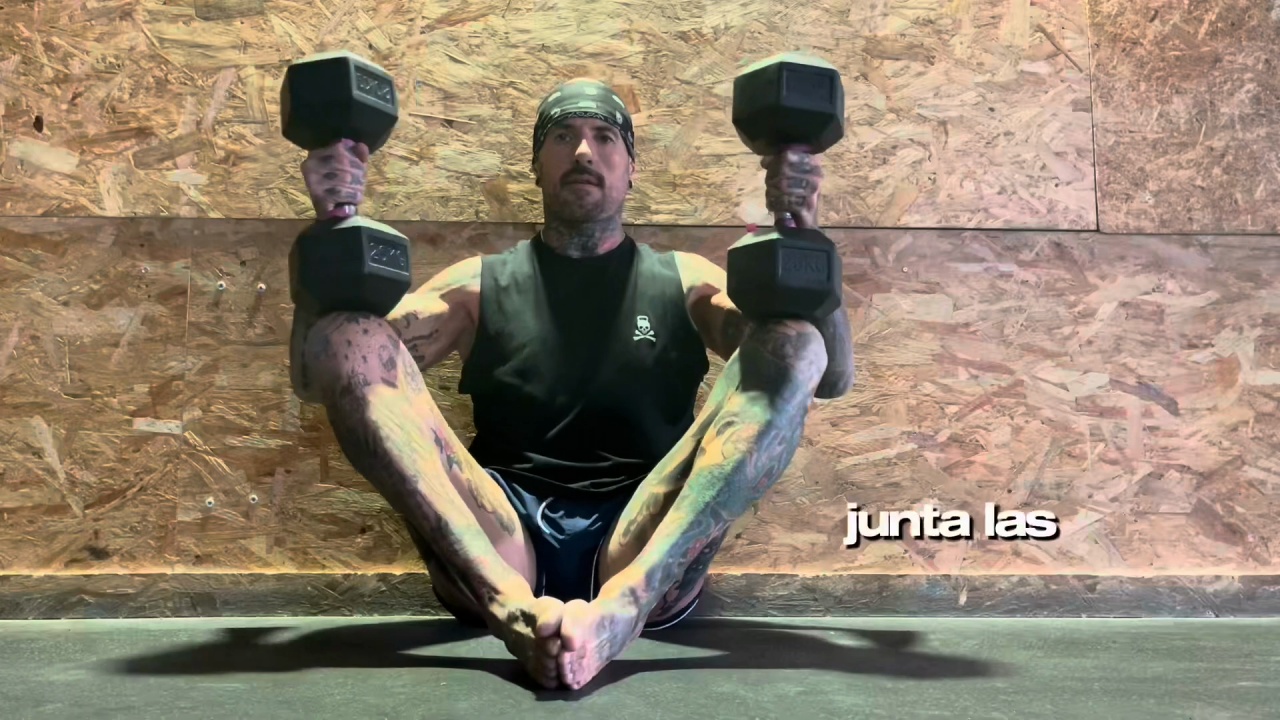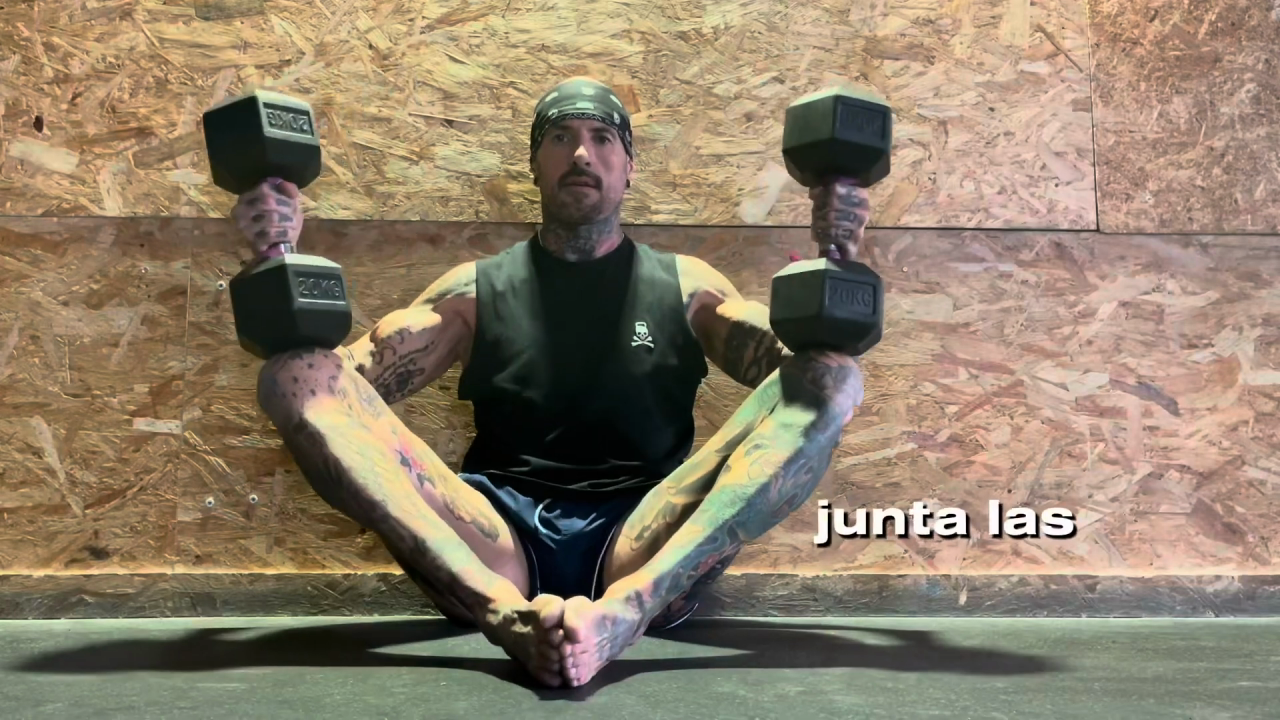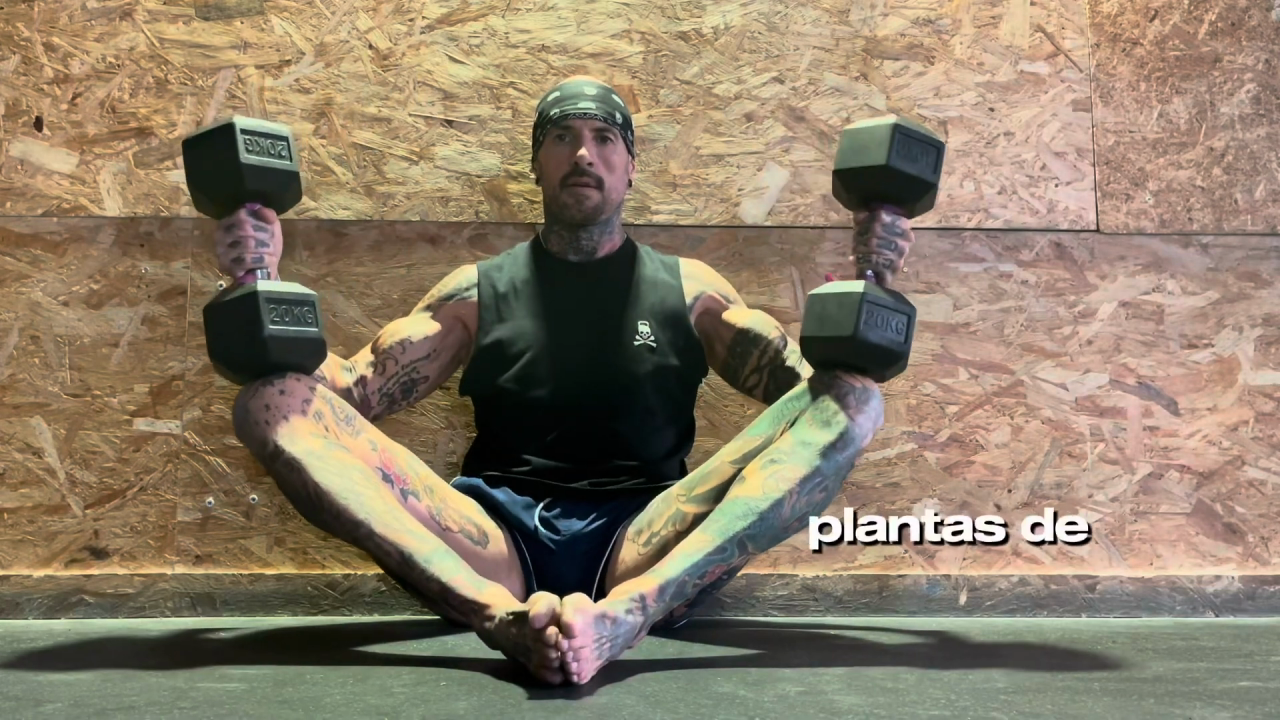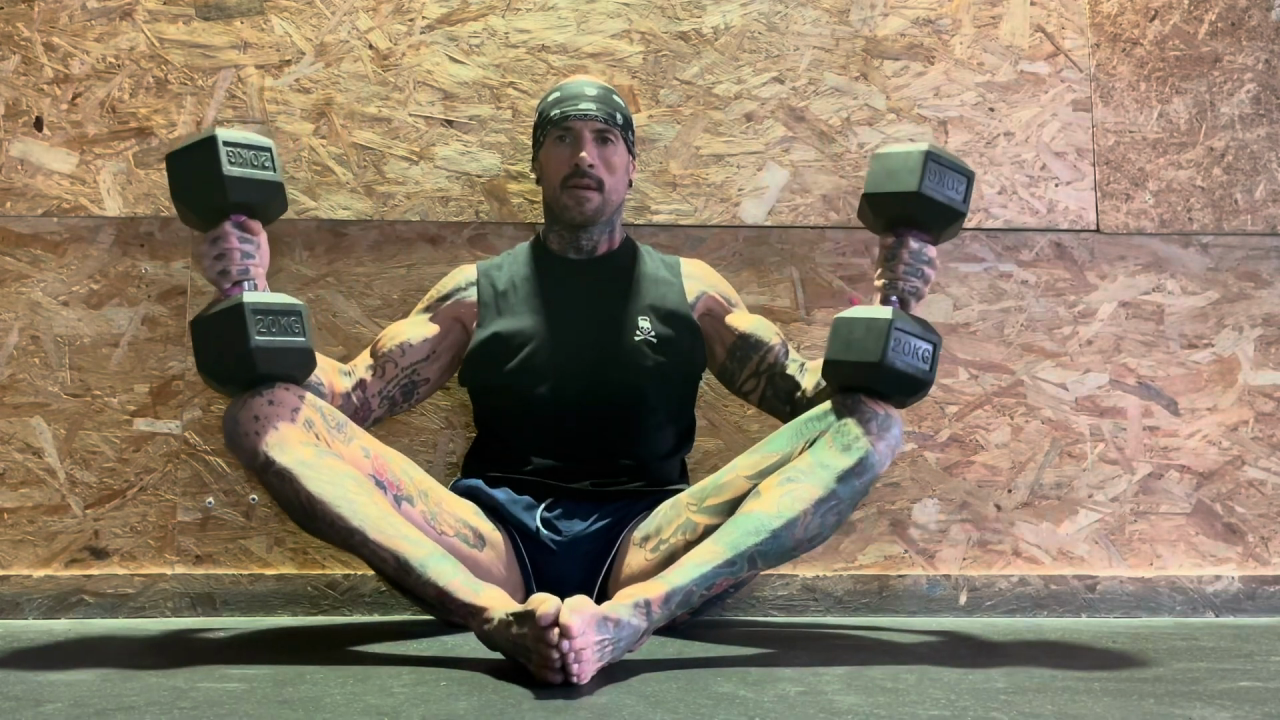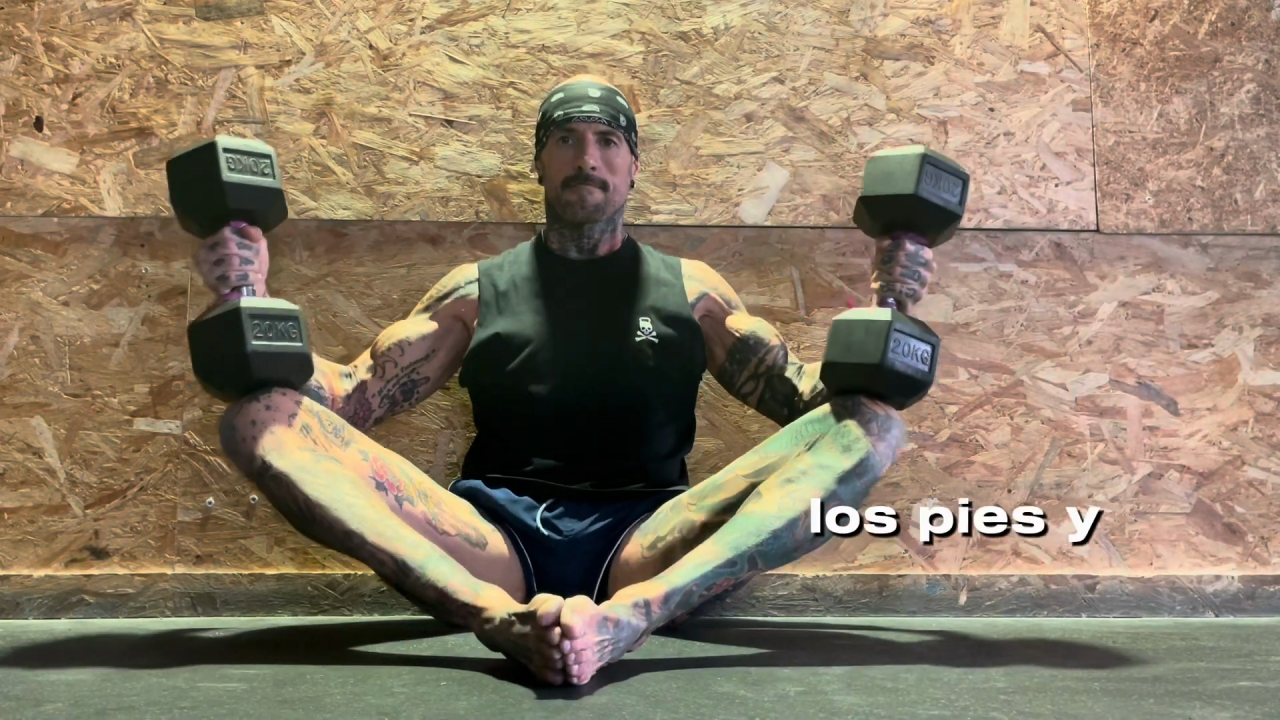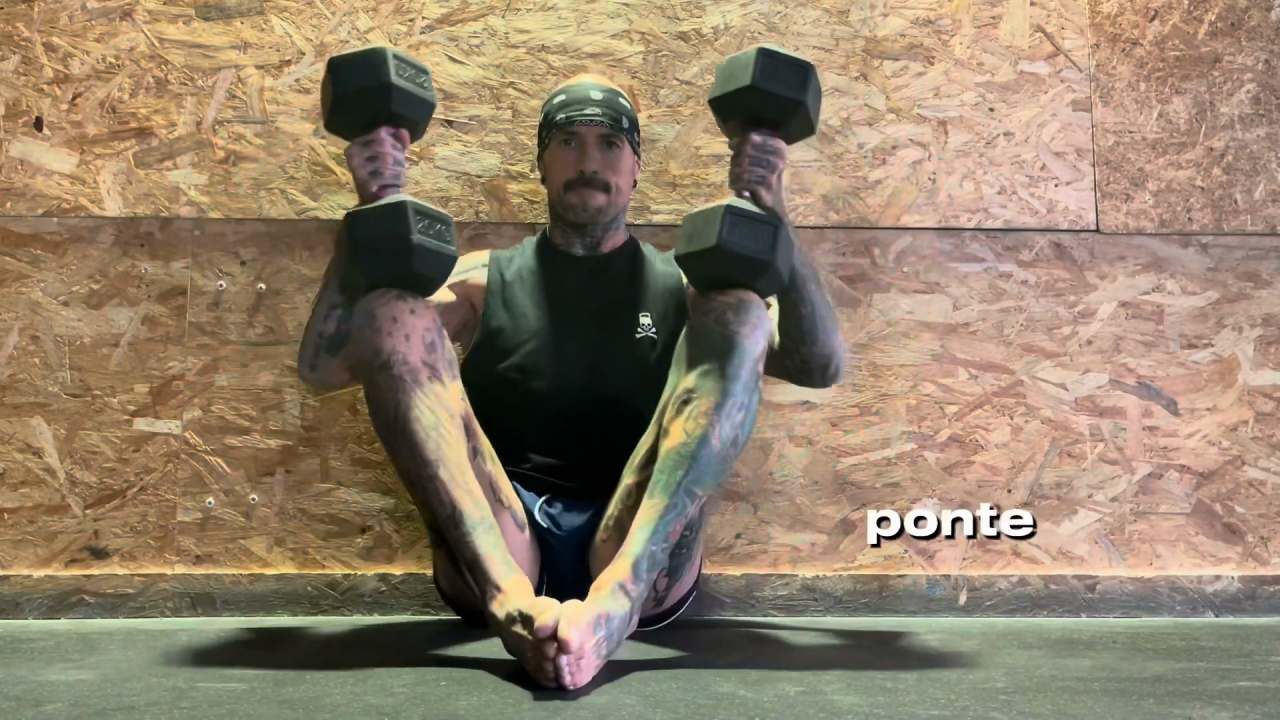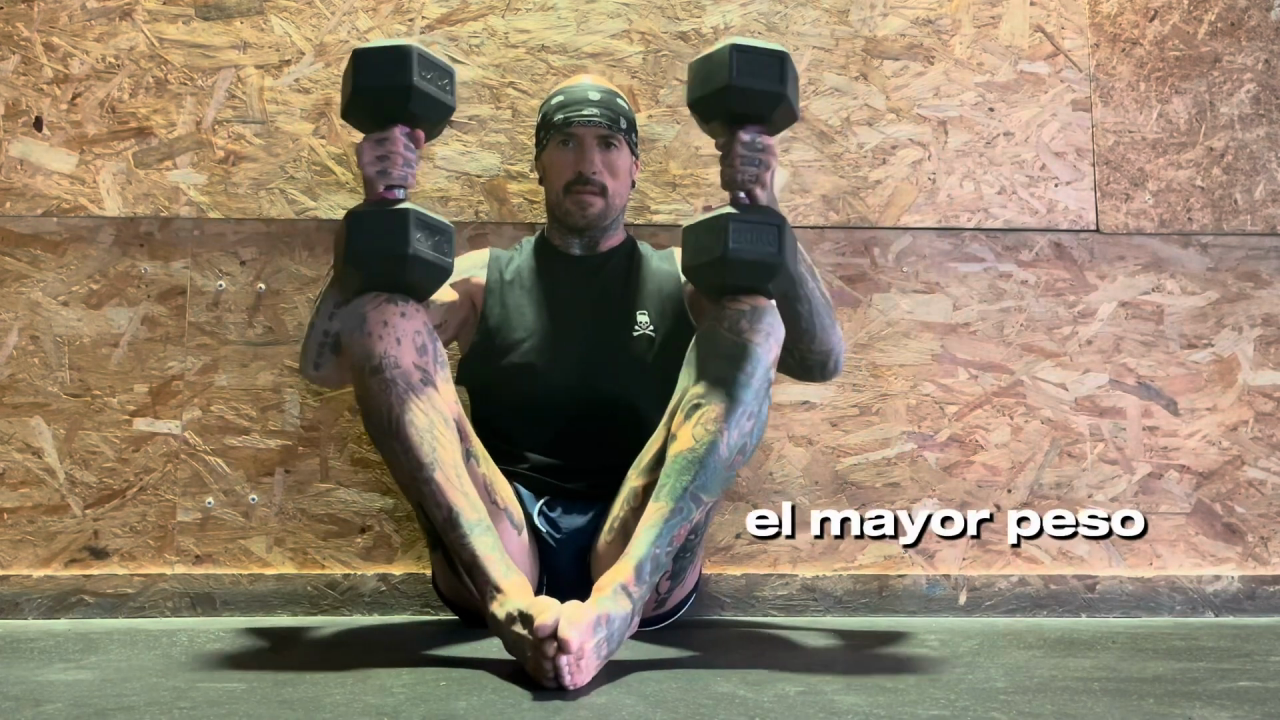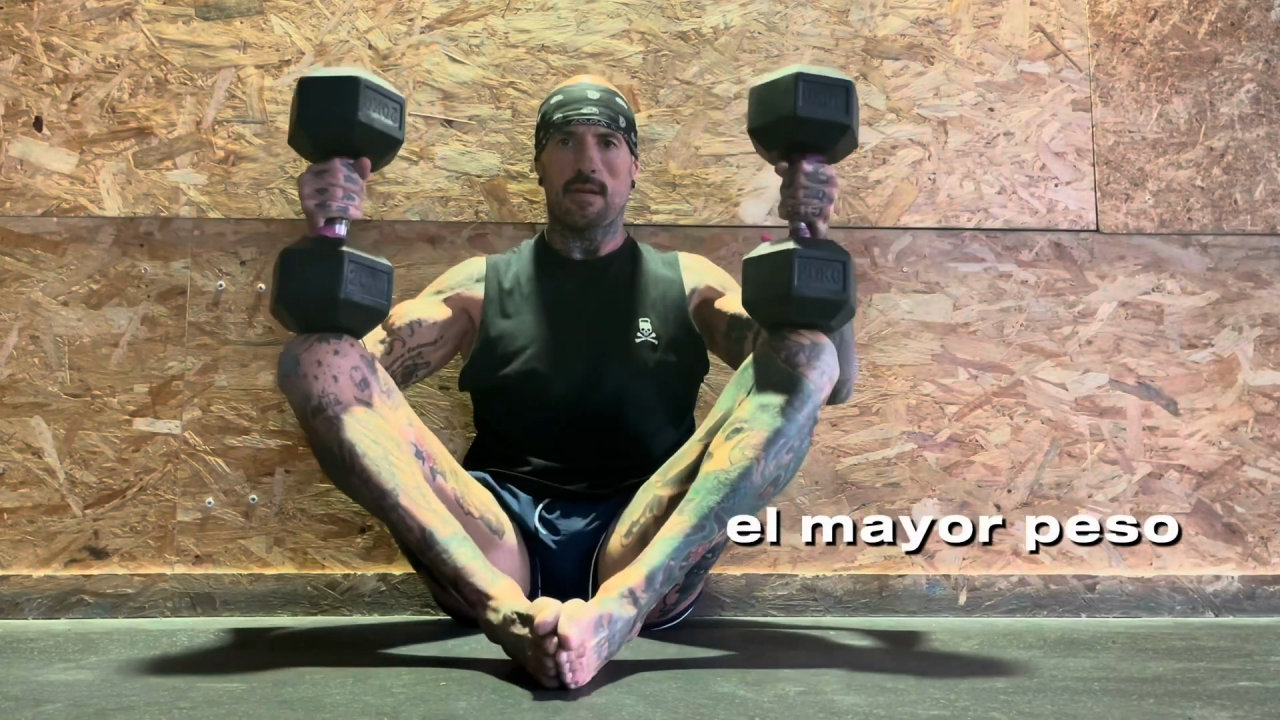
dt=0.5s
person 1, frame 1
left shoulder: (686, 280)
right shoulder: (477, 285)
left elbow: (830, 376)
right elbow: (317, 376)
left wrist: (799, 231)
right wrist: (338, 220)
left hip: (648, 559)
right hip: (496, 550)
left knee: (793, 345)
right knee: (346, 337)
left ankle: (617, 612)
right ankle: (516, 611)
person 1, frame 2
left shoulder: (685, 285)
right shoulder: (476, 288)
left elbow: (825, 381)
right elbow: (340, 389)
left wrist: (834, 263)
right wrist: (282, 262)
left hip: (646, 556)
right hip: (495, 549)
left knee: (830, 384)
right knee: (295, 381)
left ankle: (620, 613)
right ankle: (506, 612)
person 1, frame 3
left shoulder: (688, 287)
right shoulder: (477, 291)
left elbow: (818, 389)
right elbow: (347, 397)
right wrist: (262, 286)
left hip: (647, 554)
right hip: (495, 549)
left knee: (850, 402)
right knee: (272, 402)
left ankle: (621, 616)
right ankle: (502, 617)
person 1, frame 4
left shoulder: (688, 287)
right shoulder: (477, 290)
left elbow: (804, 396)
right elbow: (351, 400)
left hip: (647, 548)
right hip: (497, 544)
left knee: (869, 423)
right knee: (262, 416)
left ankle: (624, 619)
right ankle: (506, 619)
person 1, frame 5
left shoulder: (689, 288)
right shoulder: (478, 289)
left elbow: (805, 399)
right elbow: (349, 400)
right wrist: (253, 304)
left hip: (644, 549)
right hip: (497, 542)
left knee: (867, 424)
right knee: (261, 420)
left ankle: (626, 618)
right ankle: (502, 619)
person 1, frame 6
left shoulder: (683, 282)
right shoulder: (481, 280)
left elbow: (821, 366)
right elbow: (323, 367)
left wrist: (772, 213)
right wrist: (372, 205)
left hip: (642, 557)
right hip: (497, 555)
left knee: (732, 315)
right knee: (391, 312)
left ankle: (610, 610)
right ankle: (516, 609)
person 1, frame 7
left shoulder: (683, 280)
right shoulder: (480, 278)
left elbow: (821, 358)
right elbow: (325, 365)
left wrist: (762, 209)
left hip: (641, 563)
right hip: (495, 554)
left knee: (749, 323)
right knee: (381, 317)
left ankle: (611, 610)
right ankle: (513, 608)
person 1, frame 8
left shoulder: (687, 282)
right shoulder: (480, 285)
left elbow: (835, 379)
right elbow: (339, 378)
left wrist: (811, 239)
left hip: (646, 557)
right hip: (496, 550)
left knee: (810, 360)
right knee: (314, 363)
left ankle: (615, 612)
right ankle: (511, 614)
